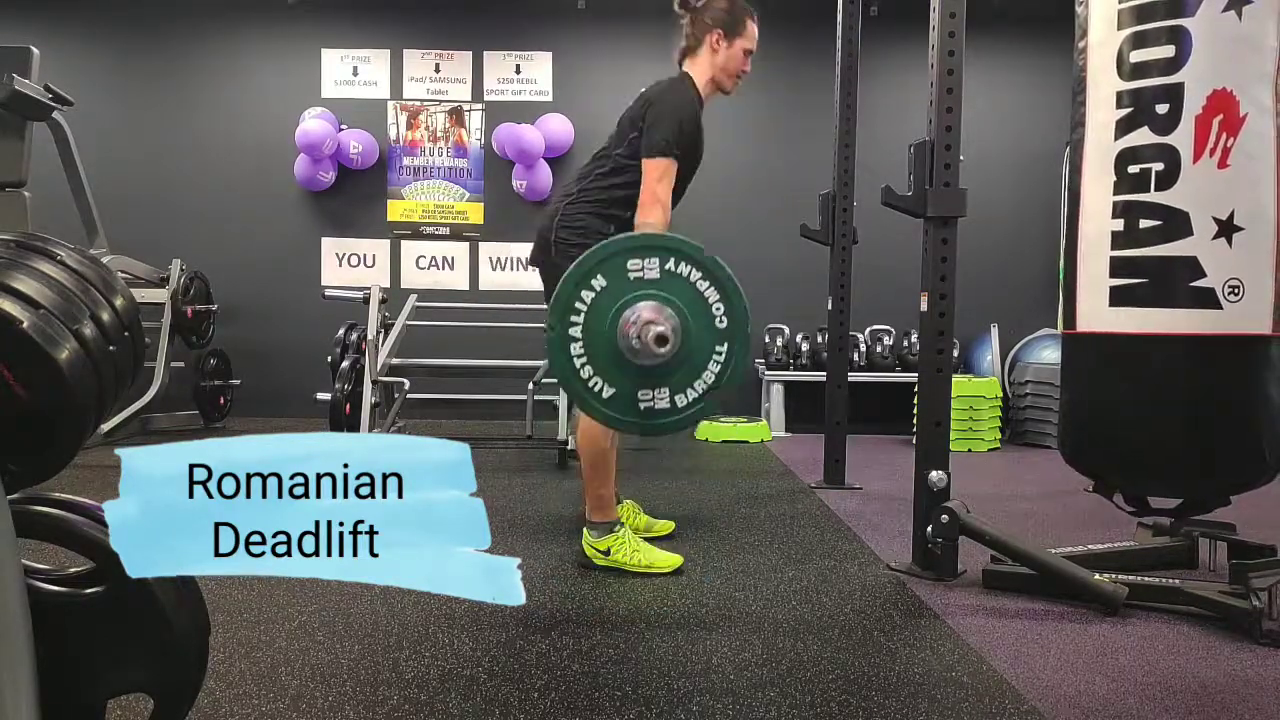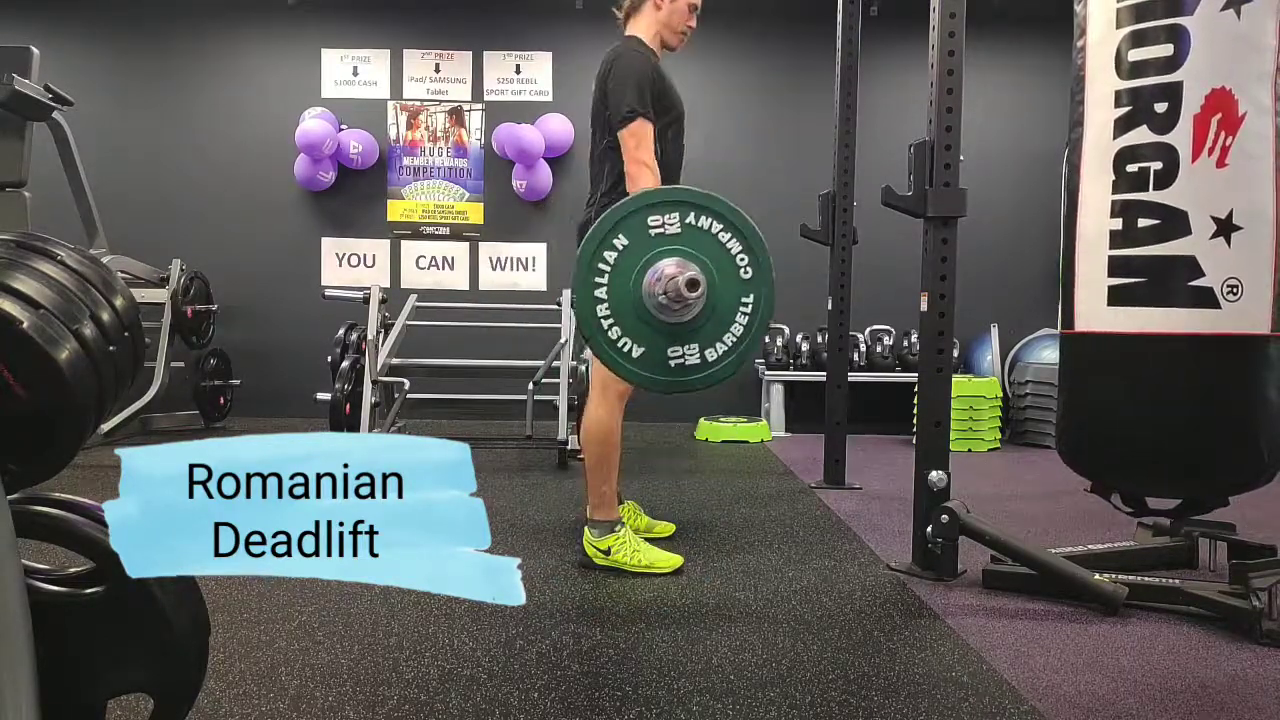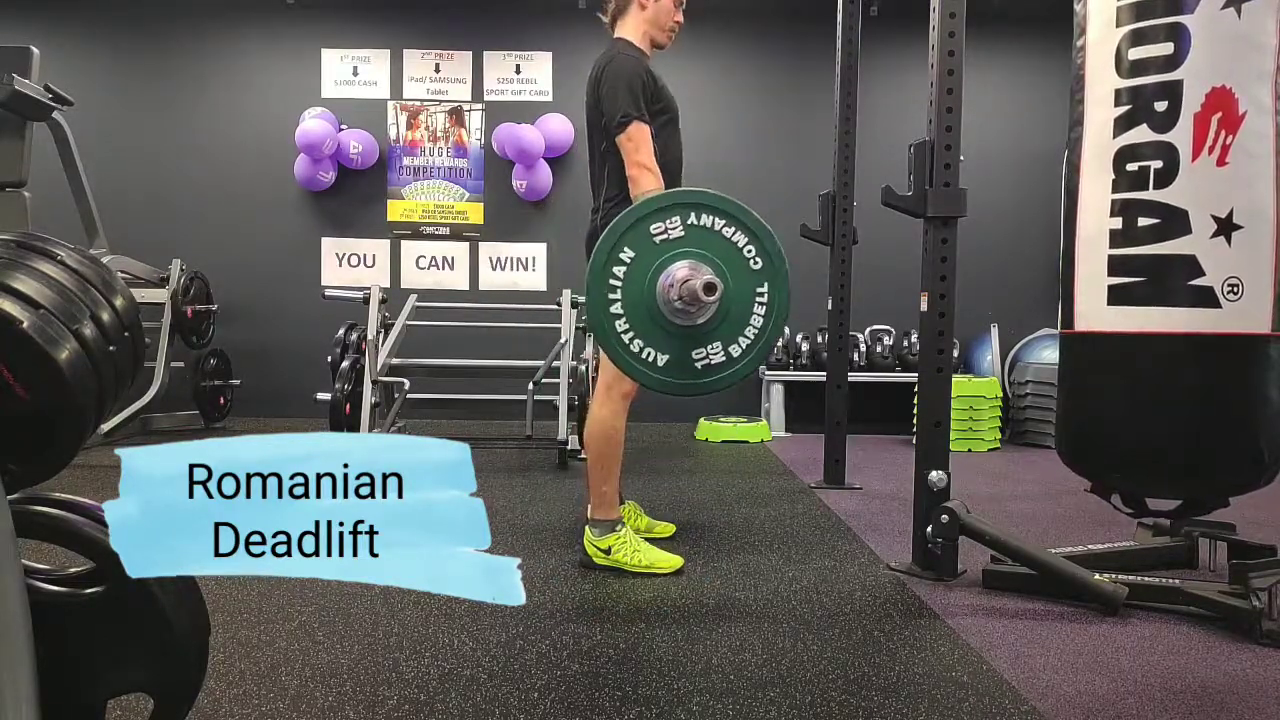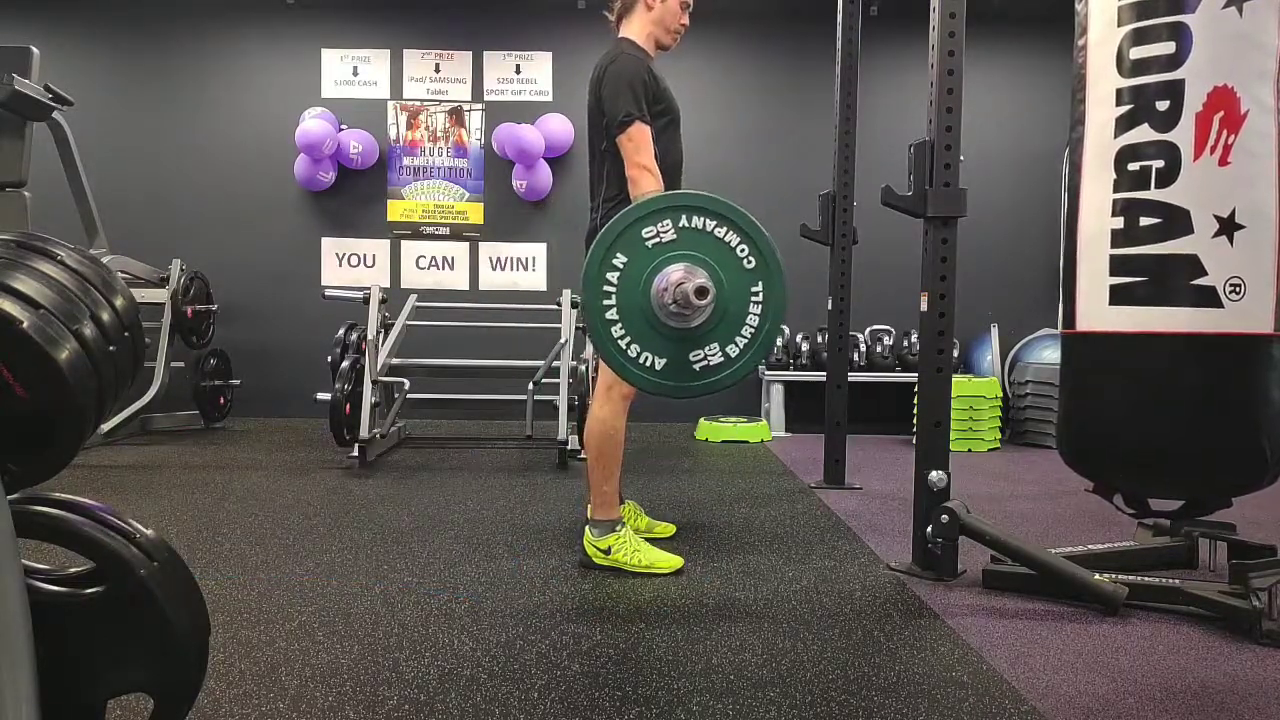
dt=0.3s
person 1, frame 1
left shoulder: (677, 100)
right shoulder: (677, 101)
left elbow: (648, 201)
right elbow: (652, 204)
left hip: (578, 241)
right hip: (579, 243)
left ankle: (610, 507)
right ankle: (603, 533)
person 1, frame 2
left shoulder: (636, 64)
right shoulder: (633, 62)
right elbow: (639, 165)
left knee: (616, 385)
right knee: (612, 385)
left ankle: (611, 507)
right ankle: (603, 533)
person 1, frame 3
left shoulder: (628, 68)
right shoulder: (624, 66)
right elbow: (641, 168)
left knee: (619, 384)
right knee: (617, 386)
left ankle: (610, 508)
right ankle: (605, 532)
person 1, frame 4
left shoulder: (631, 68)
right shoulder: (627, 66)
right elbow: (641, 169)
left knee: (618, 384)
right knee: (617, 385)
left ankle: (610, 508)
right ankle: (604, 534)
